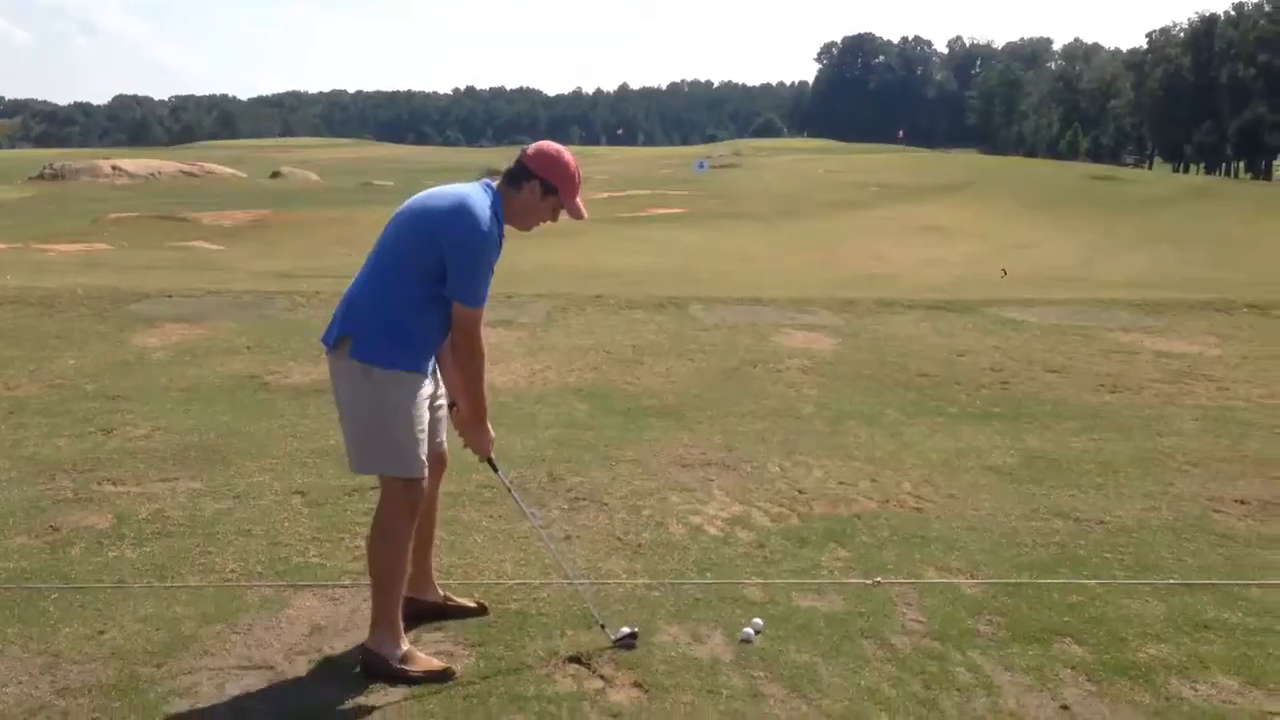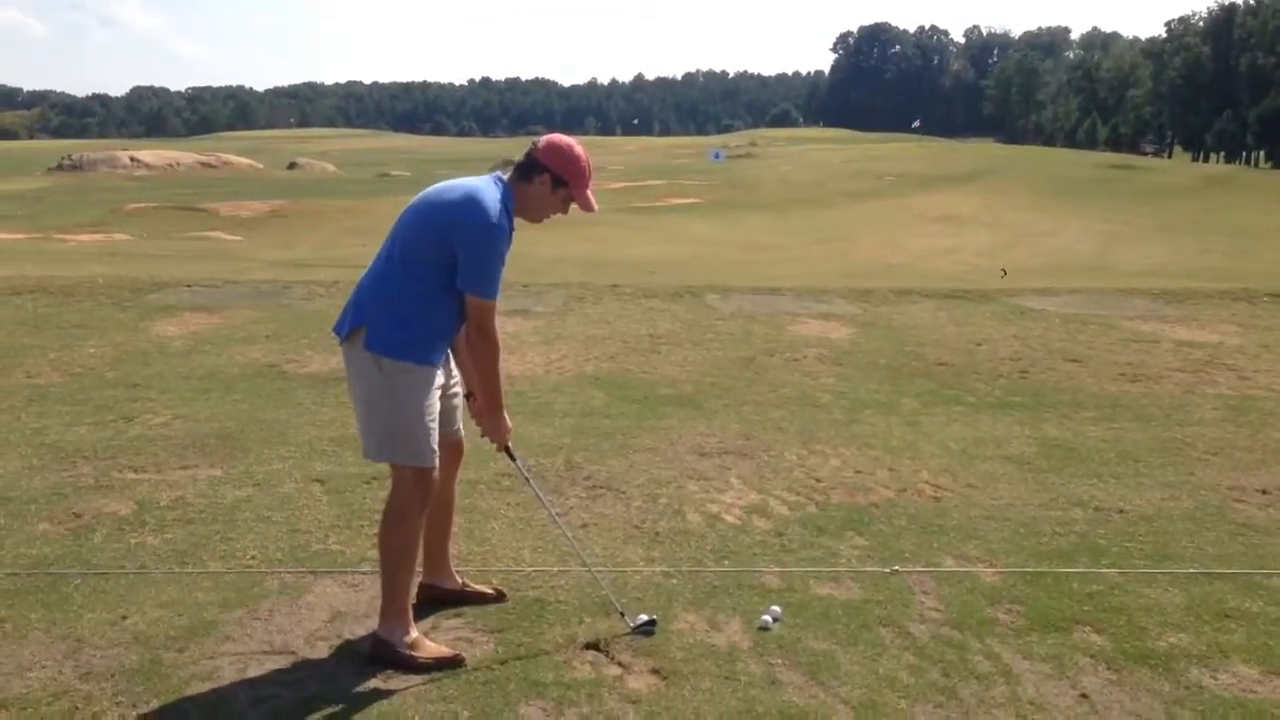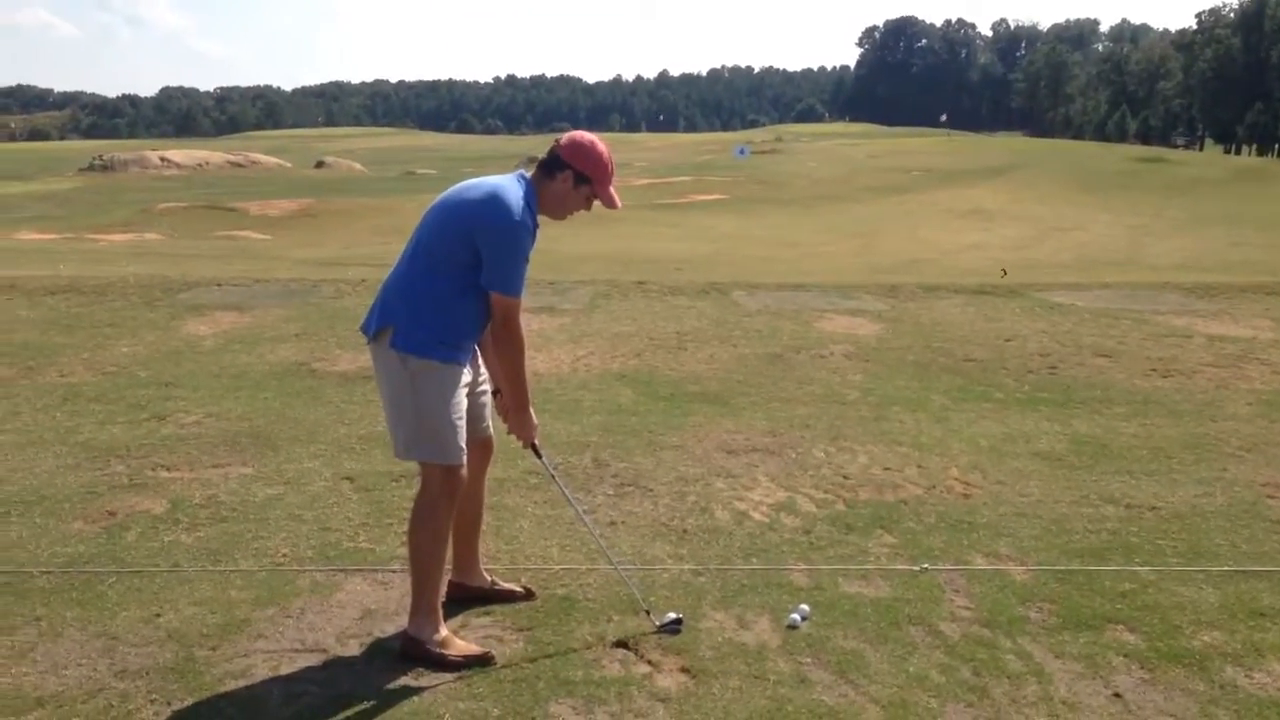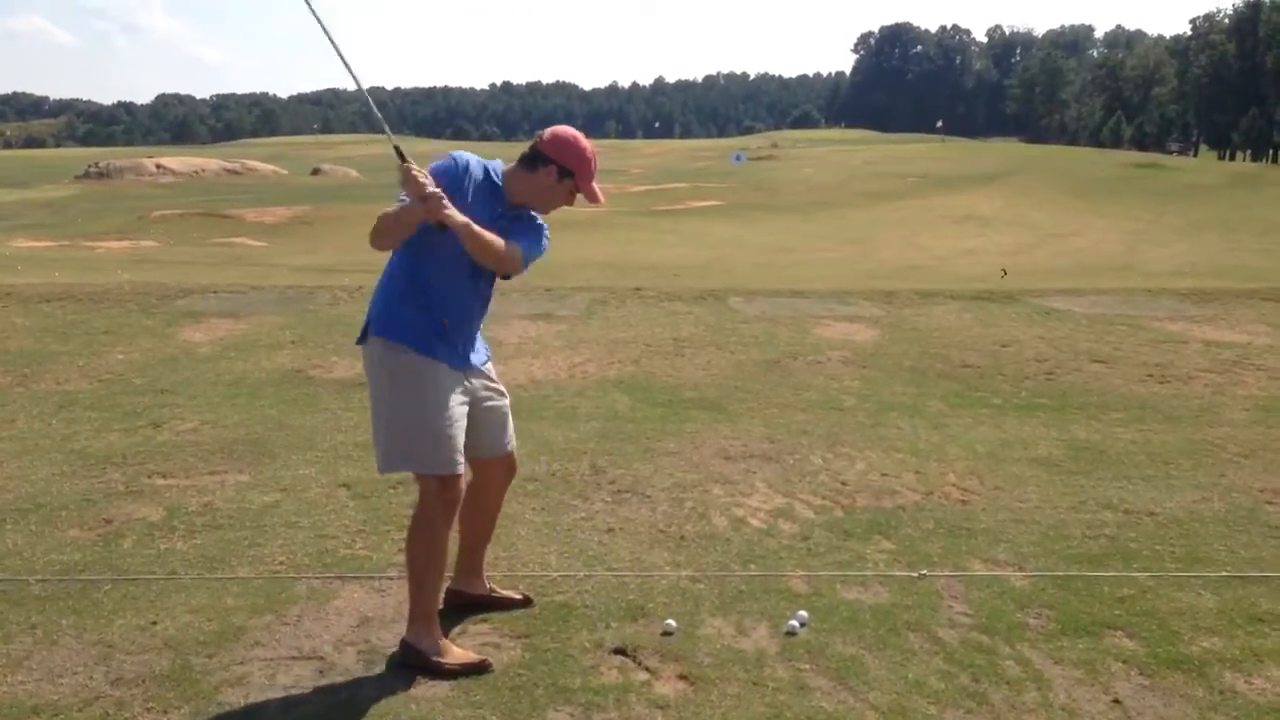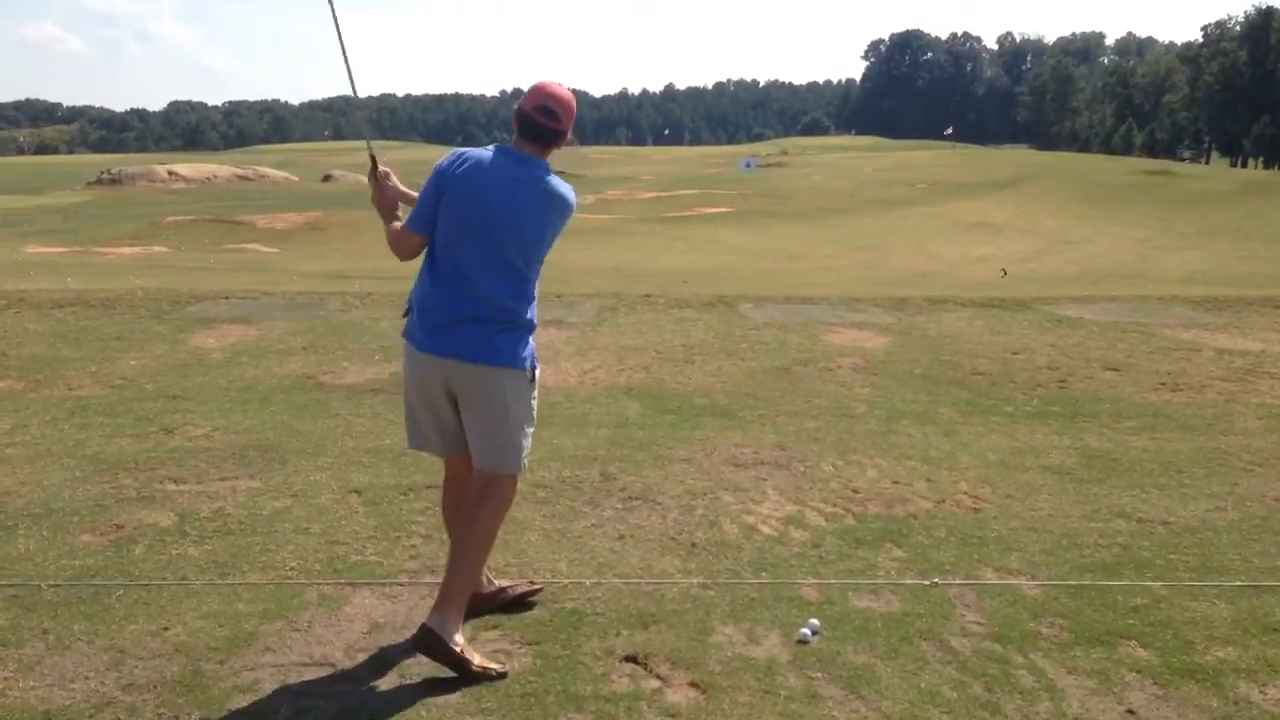
dt=1s
person 1, frame 1
left shoulder: (467, 206)
right shoulder: (476, 224)
right elbow: (467, 337)
left wrist: (458, 402)
right wrist: (477, 420)
left hip: (403, 351)
right hip: (376, 355)
left knee: (429, 469)
right knee: (405, 490)
left ankle: (419, 592)
right ankle: (385, 643)
person 1, frame 2
left shoulder: (480, 199)
right shoulder: (487, 217)
left elbow: (458, 314)
right elbow: (482, 329)
left wrist: (474, 391)
right wrist: (495, 410)
left hip: (419, 342)
right hip: (390, 346)
left knee: (447, 454)
right knee: (416, 478)
left ankle: (438, 578)
right ankle: (393, 630)
person 1, frame 3
left shoulder: (506, 199)
right shoulder: (509, 214)
left elbow: (486, 314)
right elbow: (506, 325)
left wrist: (501, 389)
right wrist: (521, 407)
left hip: (449, 341)
right hip: (416, 345)
left knee: (477, 453)
right knee: (445, 476)
left ankle: (467, 575)
right ankle: (423, 627)
person 1, frame 4
left shoulder: (534, 231)
right shoulder: (460, 173)
left elbow: (499, 259)
right elbow: (380, 237)
left wrist: (450, 216)
right wrist: (418, 206)
left hip: (466, 355)
right hip: (406, 349)
left knee: (498, 467)
right knee: (442, 488)
left ankle: (468, 582)
right ankle: (421, 635)
person 1, frame 5
left shoulder: (460, 166)
right shoulder: (561, 200)
left elbow: (406, 248)
left wrist: (386, 207)
right wrist: (411, 195)
left hip: (429, 347)
right hip: (501, 358)
left knee: (461, 471)
right knee: (496, 483)
left ankle: (474, 583)
right ankle: (444, 621)
